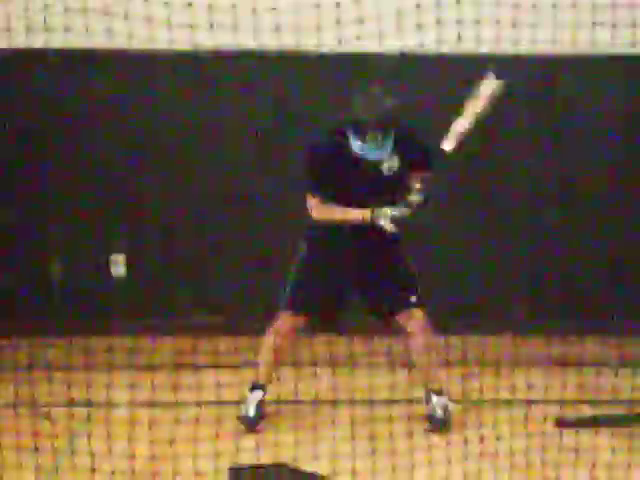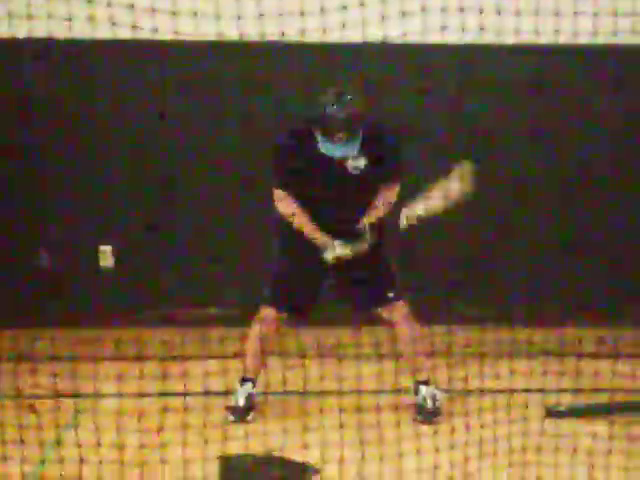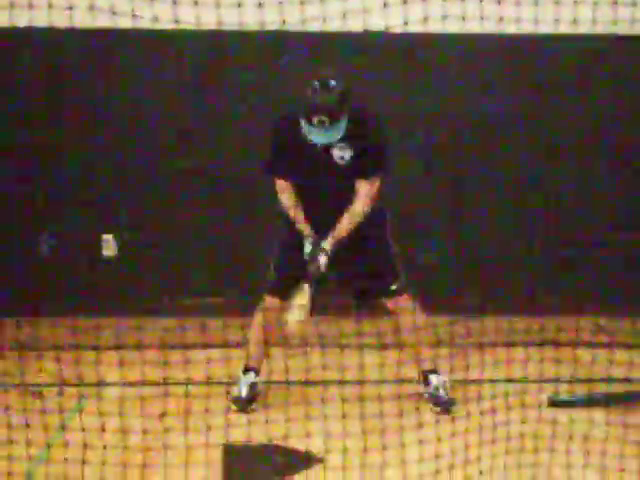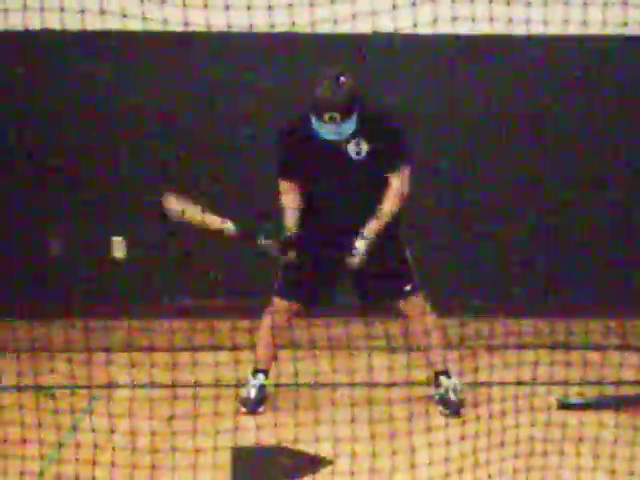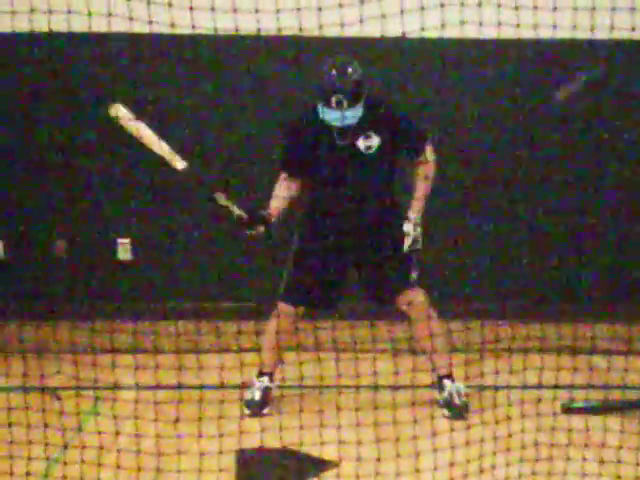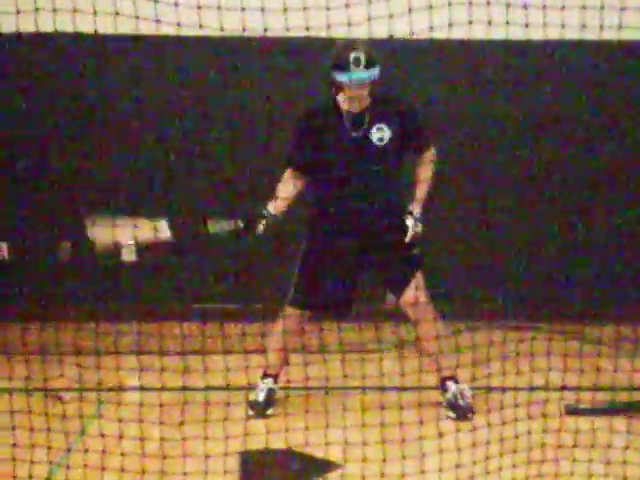
dt=0.3s
person 1, frame 1
left shoulder: (405, 142)
right shoulder: (327, 149)
left elbow: (420, 170)
right elbow: (317, 208)
left wrist: (416, 190)
right wrist: (371, 214)
left hip: (382, 244)
right hip: (329, 243)
left knee: (415, 317)
right knee: (289, 318)
left ankle: (435, 397)
right ankle: (257, 395)
person 1, frame 2
left shoulder: (380, 141)
right shoulder: (295, 142)
left elbow: (389, 188)
right elbow: (284, 200)
left wrist: (369, 225)
right wrist: (325, 242)
left hip: (360, 239)
right hip: (305, 238)
left knee: (397, 309)
right knee: (270, 313)
left ankle: (423, 387)
right ankle: (247, 388)
person 1, frame 3
left shoulder: (367, 128)
right shoulder: (286, 130)
left elbow: (366, 196)
right elbow: (284, 188)
left wrist: (331, 243)
right wrist: (308, 236)
left hip: (360, 227)
right hip: (305, 226)
left knee: (400, 300)
right knee: (272, 302)
left ankle: (430, 377)
right ankle: (250, 377)
person 1, frame 4
left shoulder: (380, 125)
right shoulder: (296, 132)
left elbow: (398, 183)
right elbow: (290, 185)
left wrist: (368, 235)
right wrist: (291, 231)
left hip: (374, 229)
right hip: (317, 229)
left knee: (413, 301)
right knee: (282, 304)
left ankle: (443, 379)
right ankle: (259, 380)
person 1, frame 5
left shoulder: (388, 118)
right shoulder: (304, 127)
left elbow: (425, 159)
right elbow: (291, 178)
left wrist: (414, 215)
right wrist: (270, 214)
left hip: (381, 228)
right hip: (323, 230)
left knee: (416, 301)
right knee: (287, 307)
left ankle: (447, 383)
right ankle: (263, 382)
person 1, frame 6
left shoulder: (397, 112)
right shoulder: (316, 121)
left elbow: (426, 156)
right elbow: (296, 175)
left wrist: (415, 208)
right wrist: (270, 210)
left hip: (389, 226)
right hip: (332, 230)
left knee: (416, 301)
right knee: (296, 308)
left ankle: (450, 384)
right ankle: (268, 382)
